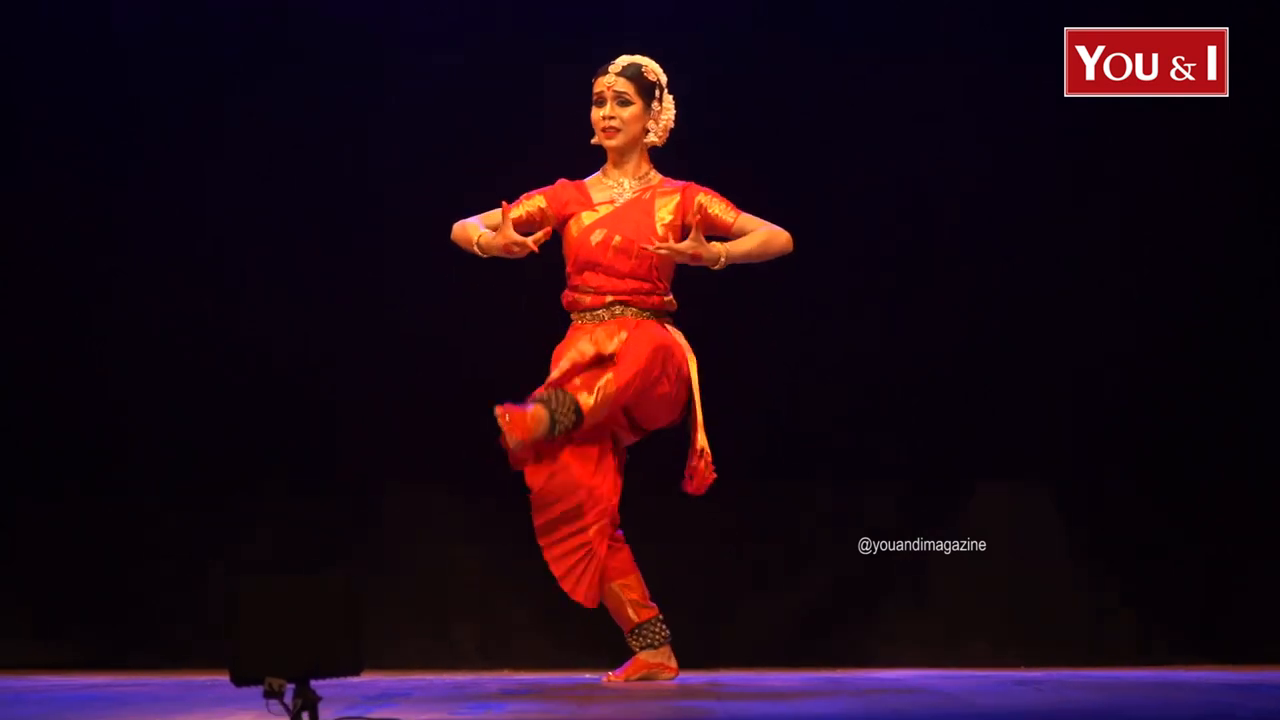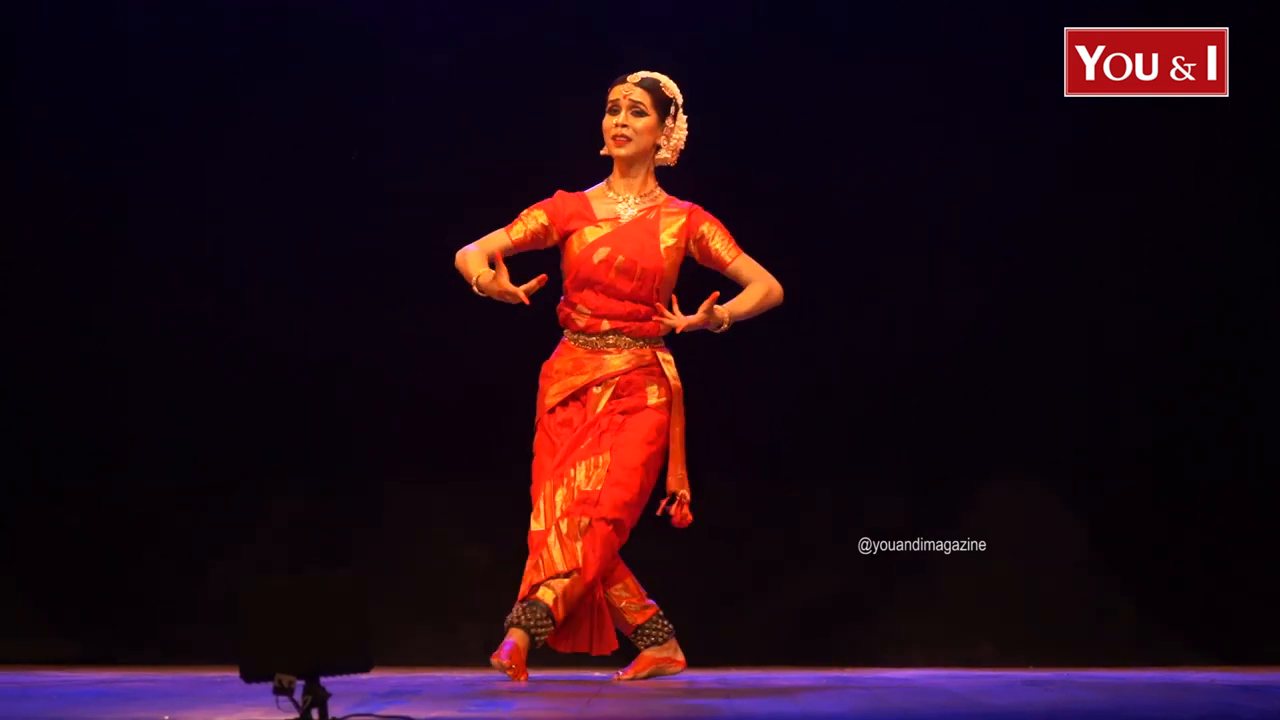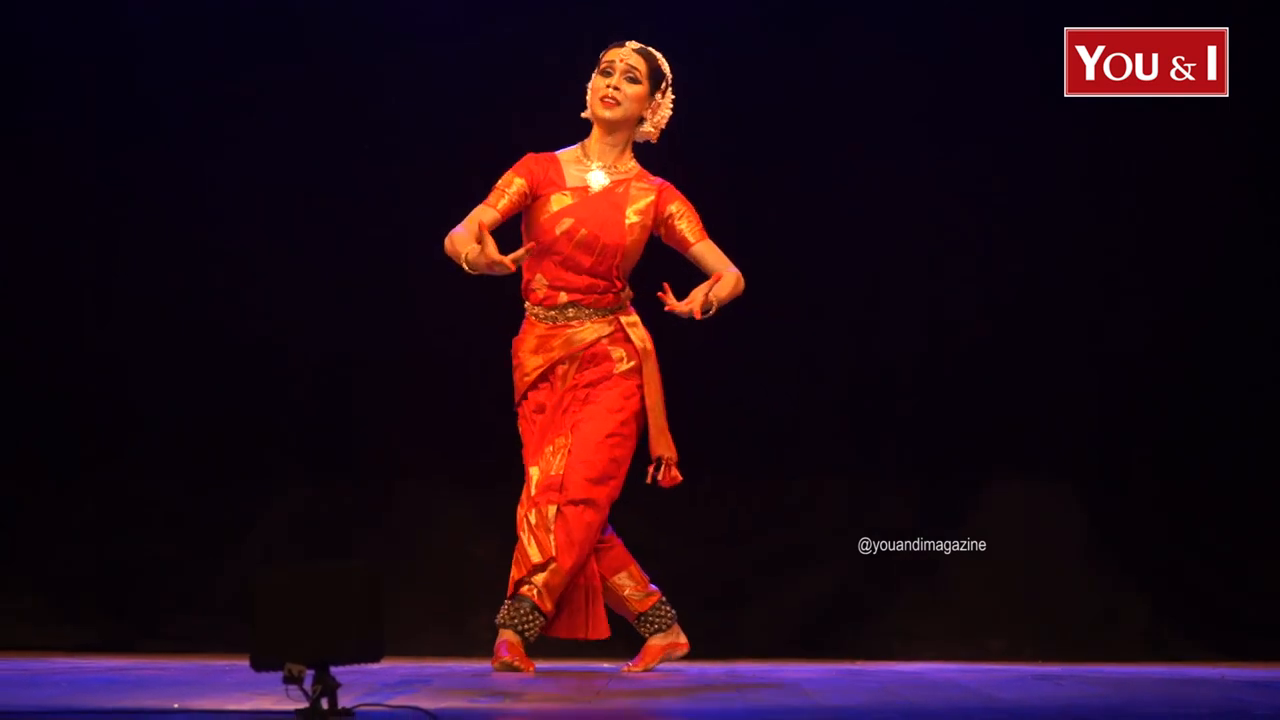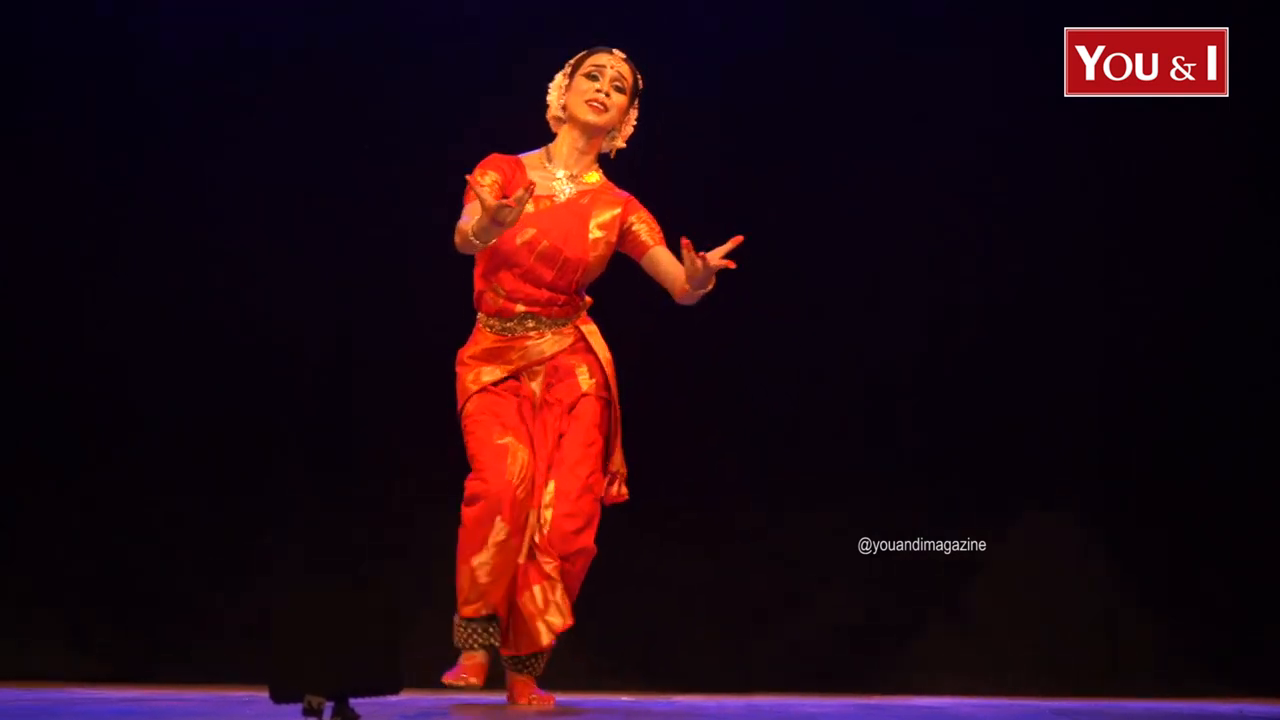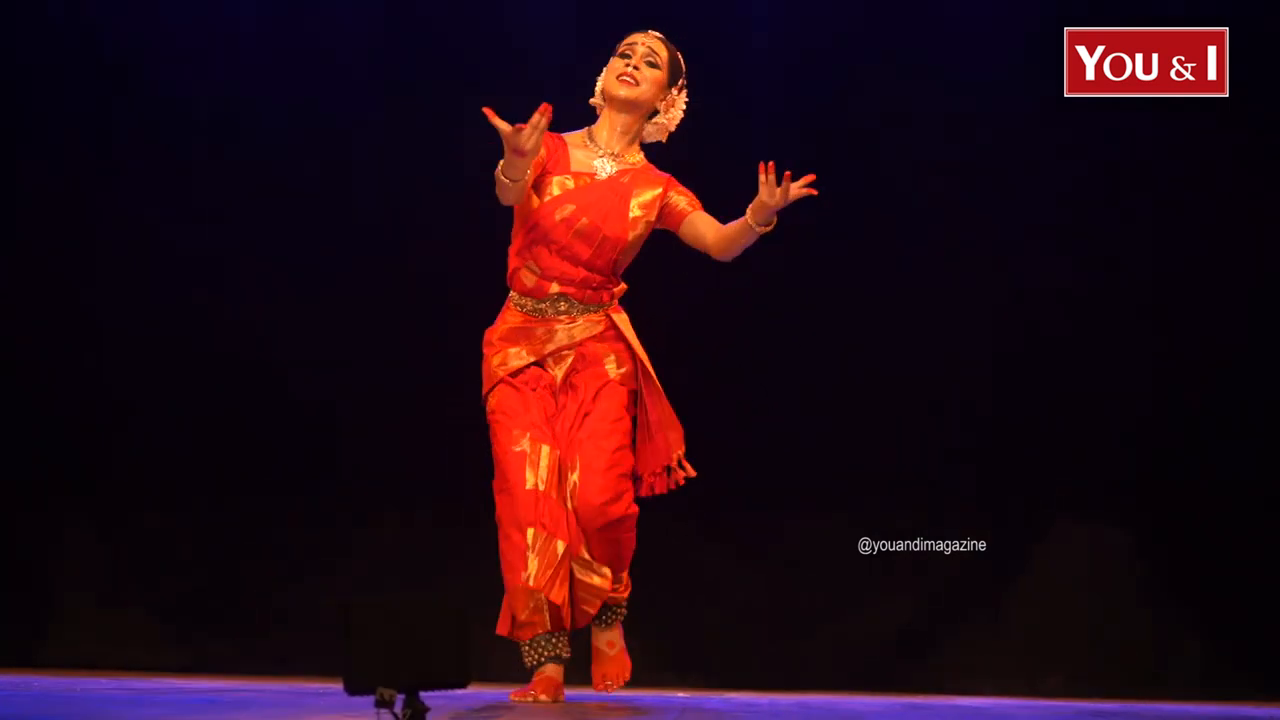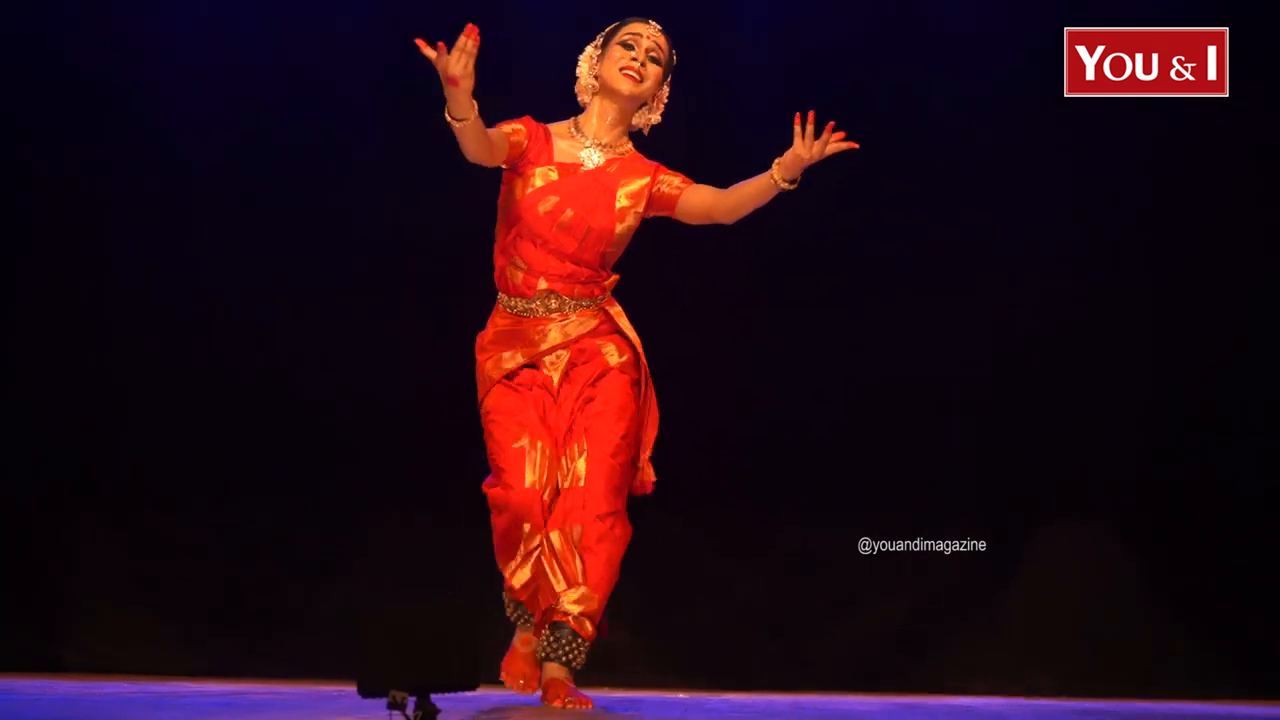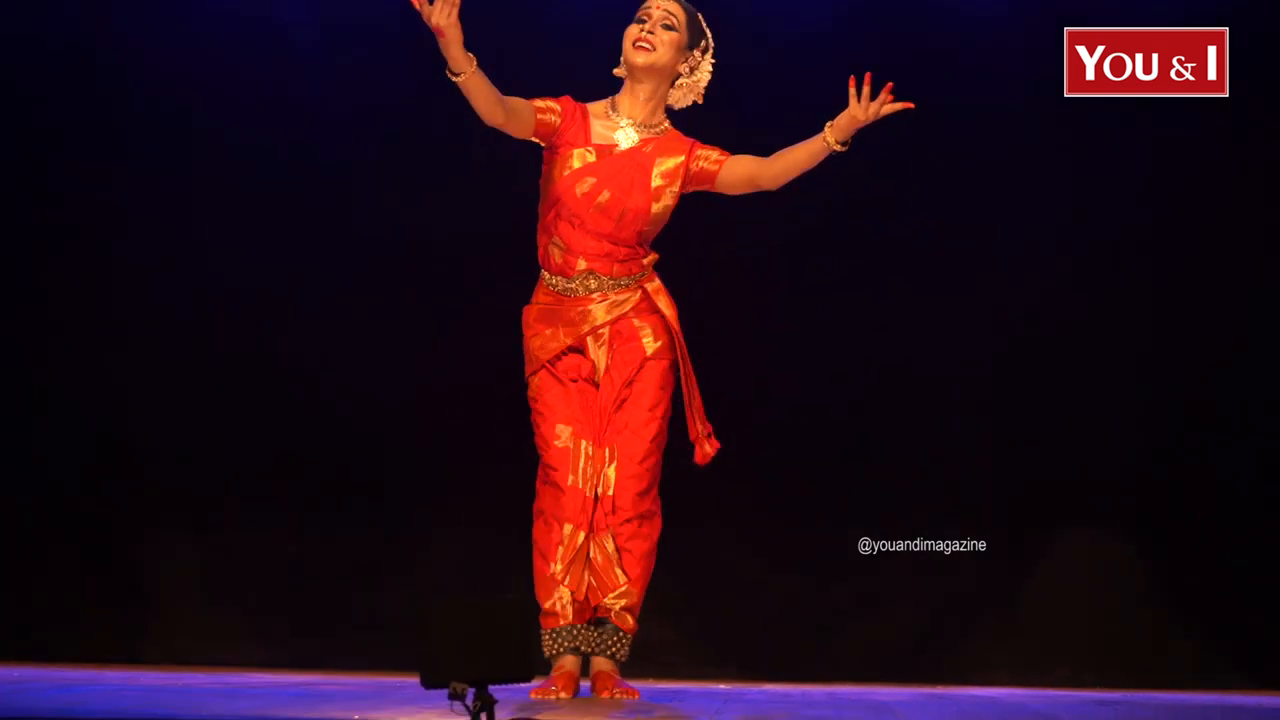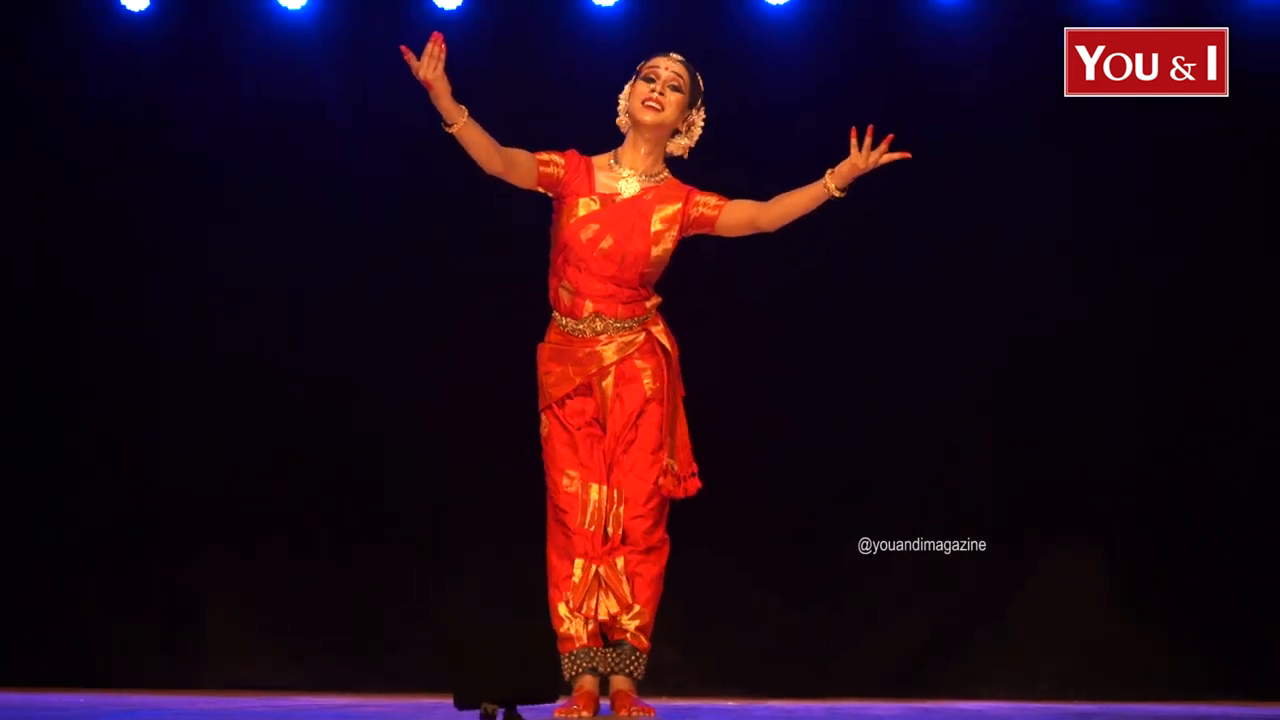
dt=0.4s
person 1, frame 1
left shoulder: (680, 198)
right shoulder: (567, 197)
left elbow: (780, 239)
right elbow: (461, 229)
left wrist: (710, 254)
right wrist: (493, 241)
left hip: (648, 368)
right hip: (582, 366)
left knee: (640, 341)
right knee: (582, 509)
left ankle: (545, 414)
right ankle: (652, 646)
person 1, frame 2
left shoulder: (685, 220)
right shoulder: (568, 208)
left elbow: (769, 288)
right elbow: (469, 252)
left wrist: (714, 318)
right wrist: (487, 280)
left hip: (641, 385)
right hip: (570, 381)
left knee: (592, 509)
right knee: (563, 519)
left ankle: (525, 629)
right ankle: (659, 643)
person 1, frame 3
left shoulder: (655, 196)
right shoulder: (538, 170)
left elbow: (731, 275)
right elbow: (460, 233)
left wrist: (703, 300)
right wrist: (476, 253)
left hip: (610, 355)
right hip: (540, 356)
left knee: (573, 492)
right knee: (564, 505)
left ankle: (514, 628)
right ankle: (662, 628)
person 1, frame 4
left shoulder: (618, 207)
right shoulder: (501, 171)
left elbow: (683, 287)
right elbow: (464, 237)
left wrist: (701, 274)
right wrist: (489, 227)
left hip: (570, 365)
right hip: (492, 361)
left knee: (563, 526)
right knee: (503, 484)
left ankle: (522, 663)
right ankle: (476, 642)
person 1, frame 5
left shoulder: (656, 189)
right shoulder: (545, 151)
left elbow: (721, 244)
right elbow: (509, 193)
left wrist: (761, 213)
right wrist: (515, 162)
left hip: (597, 347)
right hip: (520, 344)
left knee: (598, 491)
right knee: (529, 491)
left ankle: (606, 617)
right ankle: (545, 662)
person 1, frame 6
left shoulder: (644, 178)
right shoulder: (528, 139)
left elbow: (721, 207)
right elbow: (479, 149)
left wrist: (787, 169)
right wrist: (459, 95)
left hip: (594, 346)
right hip: (514, 344)
left knee: (591, 499)
right knee: (525, 489)
left ankle: (557, 667)
right ankle: (528, 622)
person 1, frame 7
left shoulder: (680, 156)
right shoulder: (566, 120)
left elbow: (764, 174)
right elbow: (498, 112)
left wrist: (841, 130)
left hip: (634, 328)
right hip: (557, 325)
left knee: (627, 491)
right knee: (567, 480)
left ankle: (606, 658)
right ankle: (565, 656)
person 1, frame 8
left shoulder: (681, 202)
right shoulder: (573, 172)
left elbow: (766, 216)
right elbow: (499, 161)
left wrist: (841, 176)
right wrist: (443, 98)
left hip: (638, 365)
right hip: (568, 362)
left knee: (637, 518)
right knee: (576, 517)
